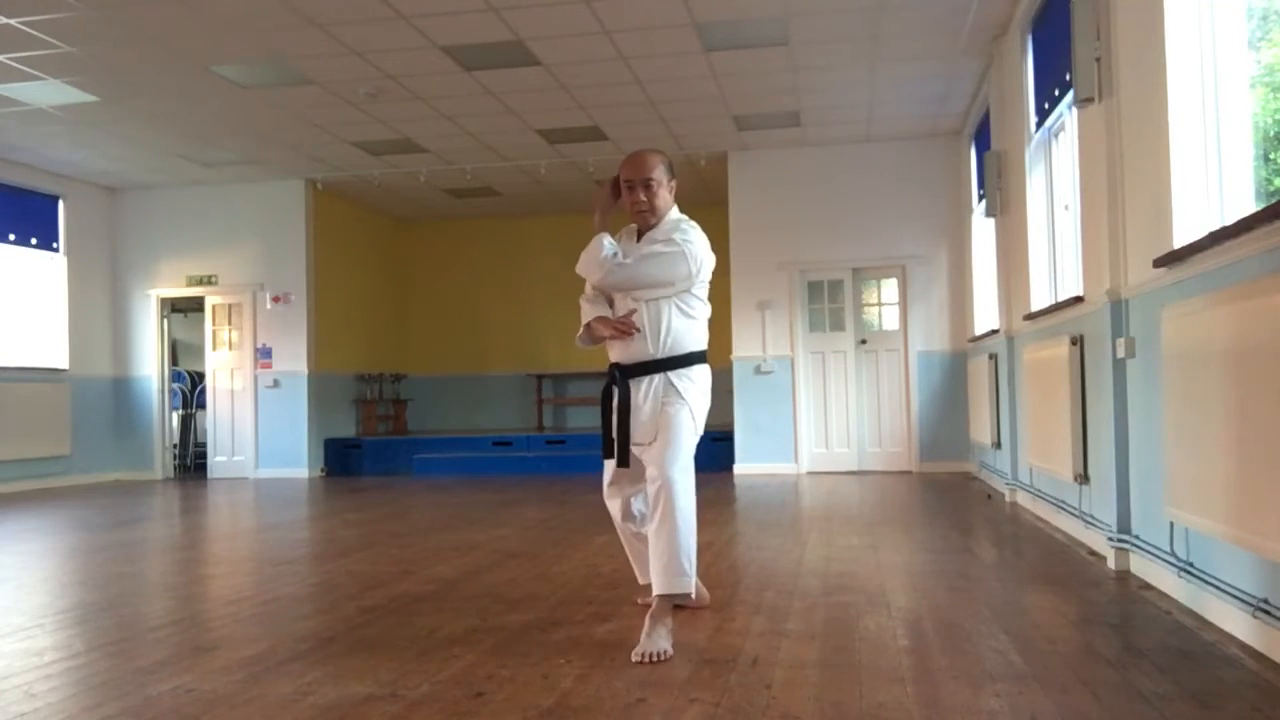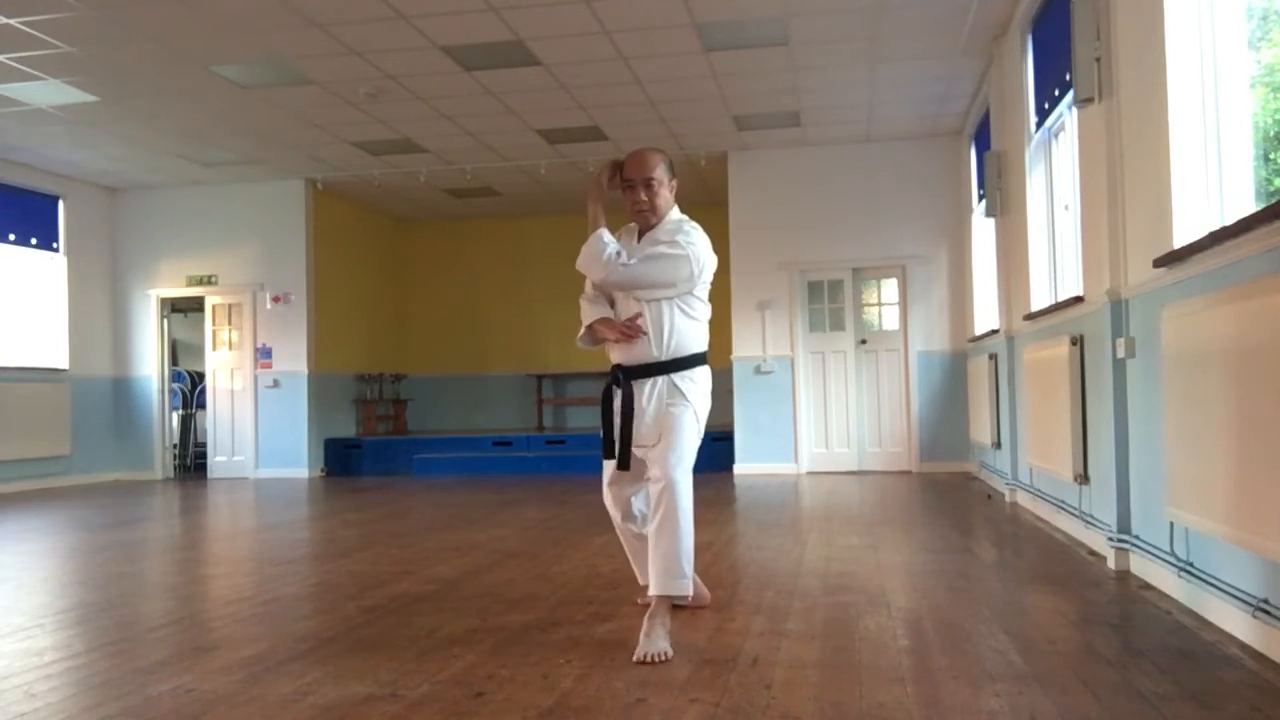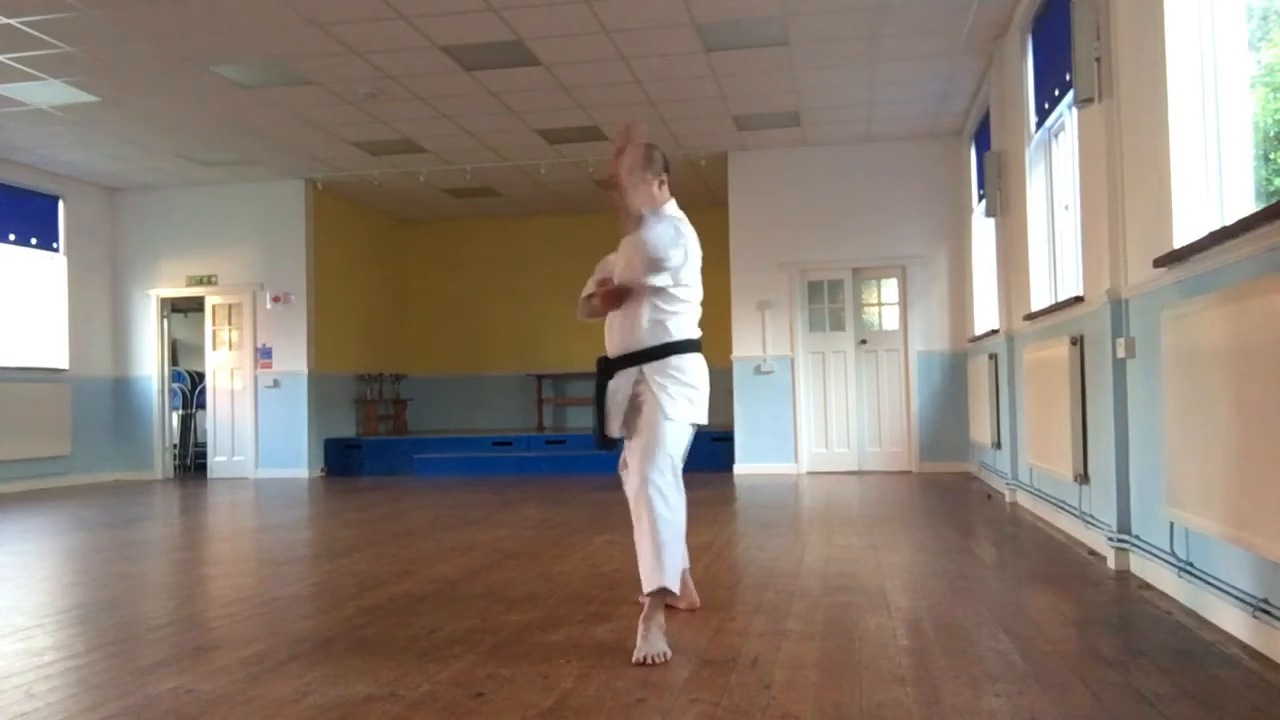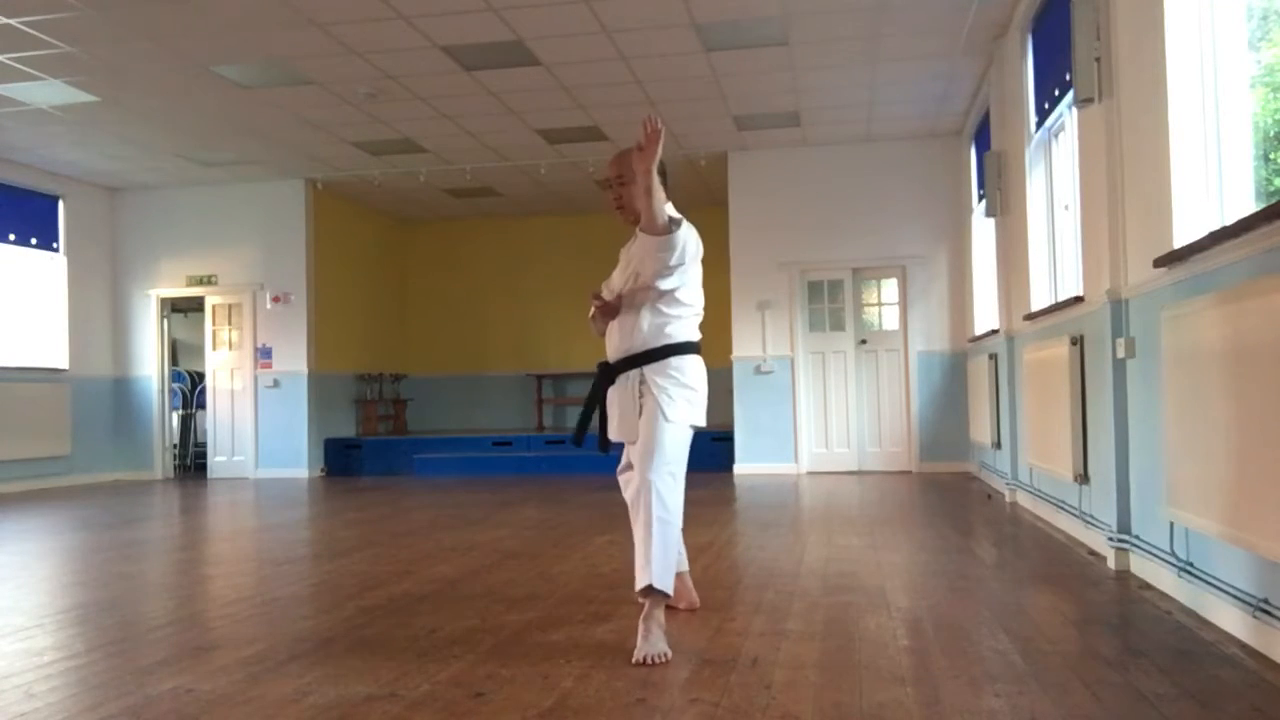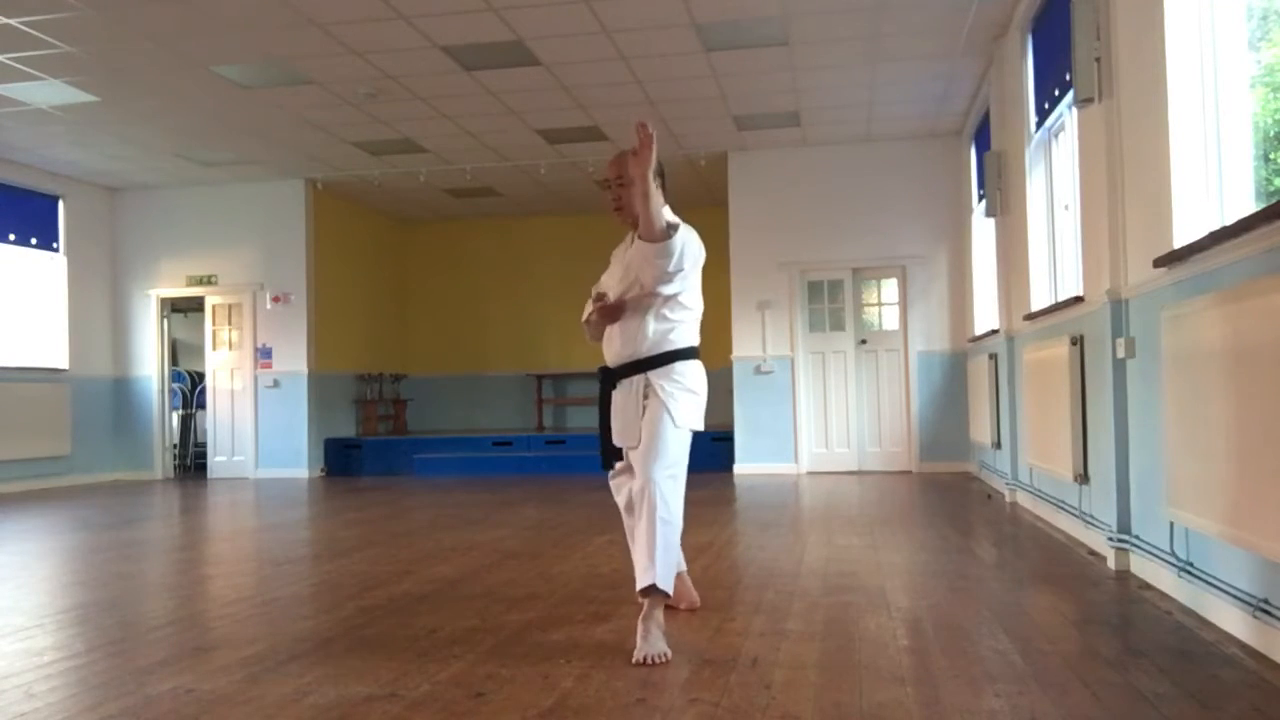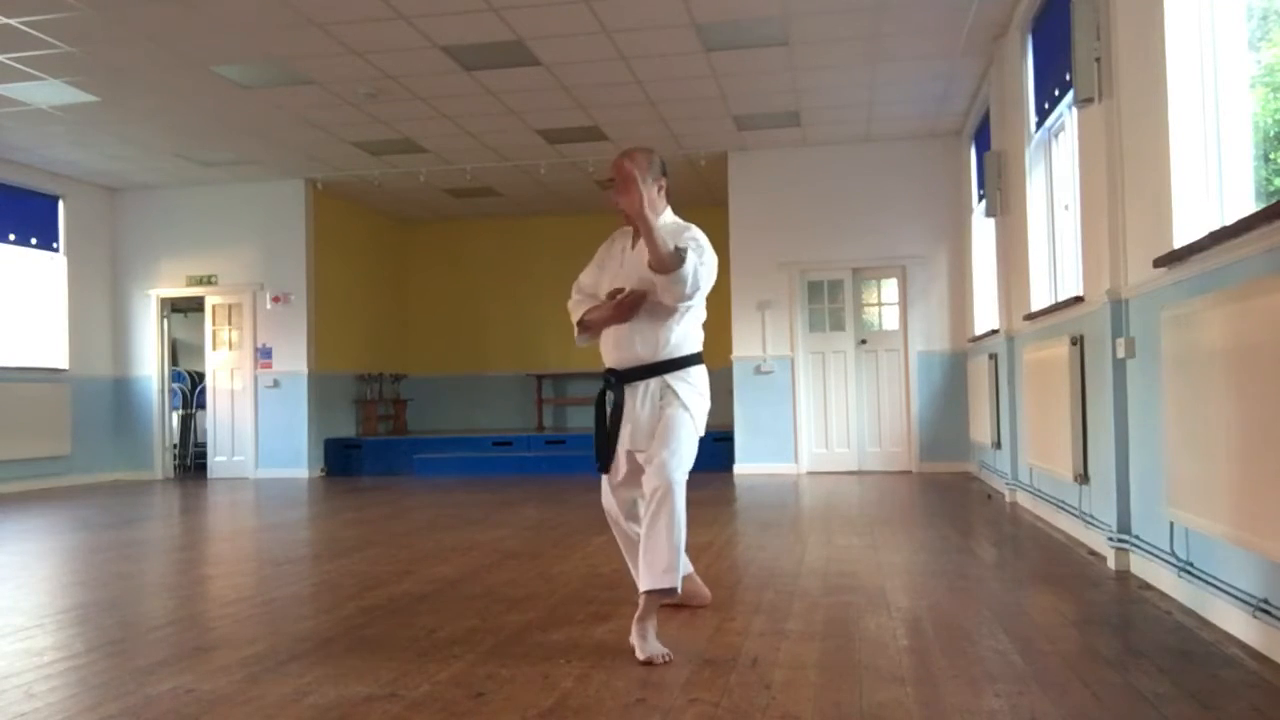
dt=0.3s
person 1, frame 1
left shoulder: (686, 241)
right shoulder: (626, 242)
left elbow: (603, 273)
right elbow: (594, 296)
left wrist: (600, 219)
right wrist: (600, 324)
left hip: (674, 383)
right hip: (629, 386)
left knee: (668, 481)
right knee: (623, 492)
left ankle: (662, 612)
right ankle: (680, 584)
person 1, frame 2
left shoulder: (688, 243)
right shoulder: (625, 241)
left elbow: (606, 271)
right elbow: (594, 297)
left wrist: (594, 206)
right wrist: (604, 326)
left hip: (676, 385)
right hip: (629, 388)
left knee: (669, 482)
right knee: (622, 492)
left ankle: (660, 612)
right ankle: (681, 584)
person 1, frame 3
left shoulder: (673, 229)
right shoulder: (634, 238)
left elbow: (652, 250)
right elbow: (595, 293)
left wrist: (629, 170)
right wrist: (602, 295)
left hip: (669, 373)
right hip: (637, 377)
left knee: (653, 478)
right knee: (643, 481)
left ankle: (654, 613)
right ankle: (677, 584)
person 1, frame 4
left shoulder: (675, 235)
right shoulder: (635, 246)
left elbow: (662, 251)
right elbow: (614, 305)
left wrist: (649, 174)
right wrist: (601, 310)
left hip: (668, 376)
right hip: (637, 380)
left knee: (654, 480)
right knee: (638, 482)
left ankle: (653, 612)
right ankle: (676, 583)
person 1, frame 5
left shoulder: (679, 237)
right shoulder: (624, 250)
left elbow: (665, 262)
right elbow: (596, 312)
left wrist: (646, 185)
right wrist: (600, 315)
left hip: (669, 381)
right hip: (627, 385)
left knee: (655, 479)
right knee: (629, 489)
left ankle: (652, 612)
right ankle: (674, 582)
person 1, frame 6
left shoulder: (689, 239)
right shoulder: (612, 247)
left elbow: (683, 285)
right elbow: (579, 302)
left wrist: (646, 218)
right wrist: (604, 312)
left hip: (673, 385)
right hip: (624, 390)
left knee: (665, 482)
right knee: (622, 497)
left ankle: (647, 615)
right ankle: (680, 580)
